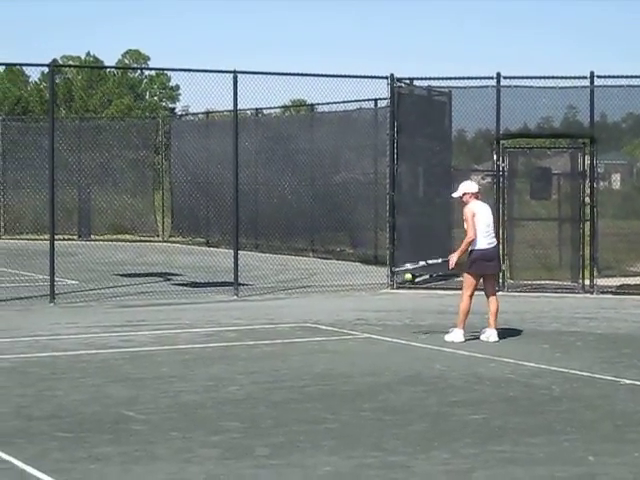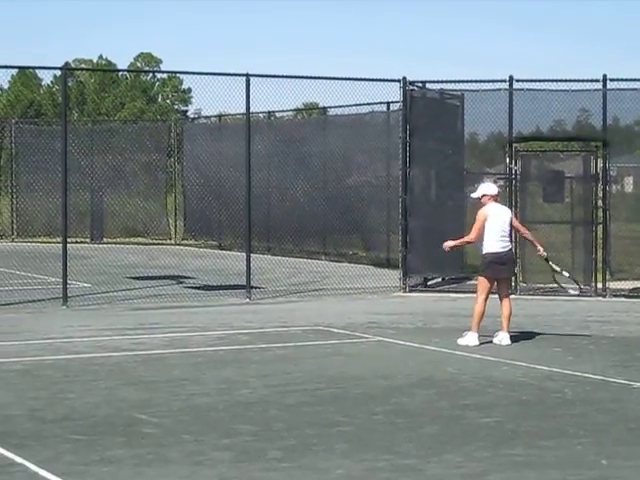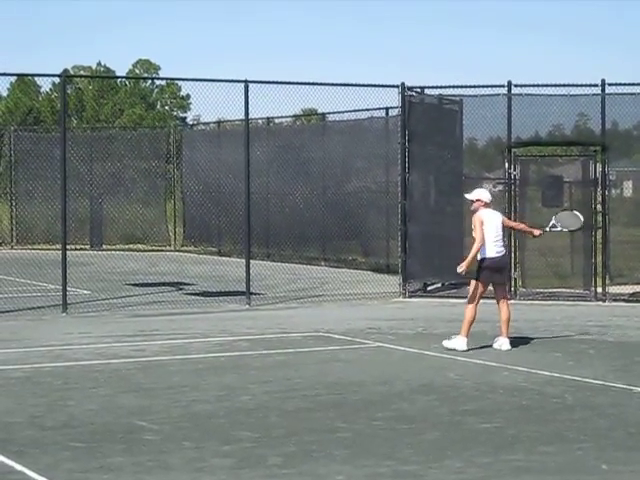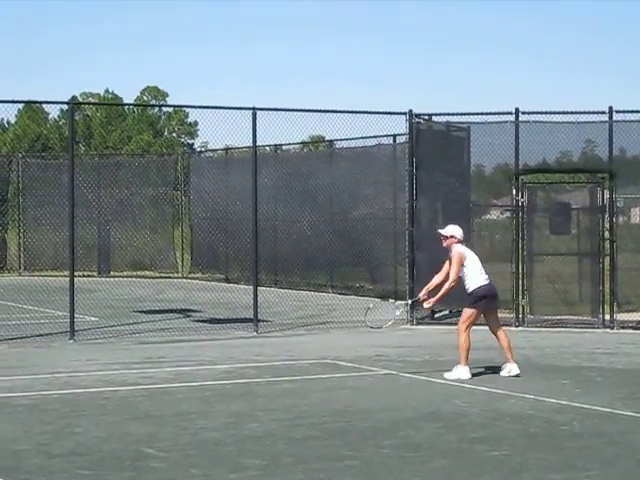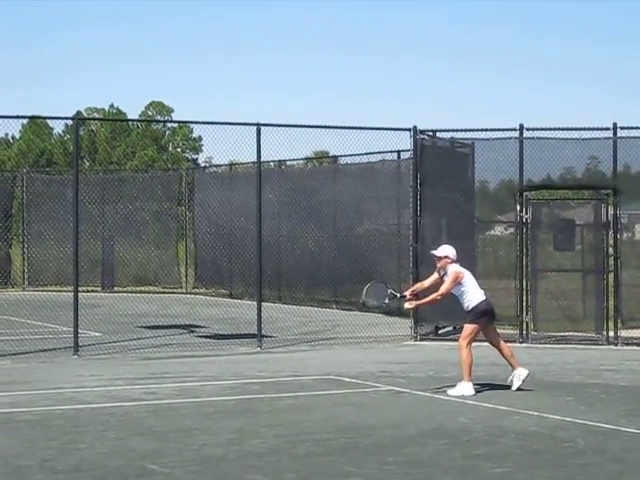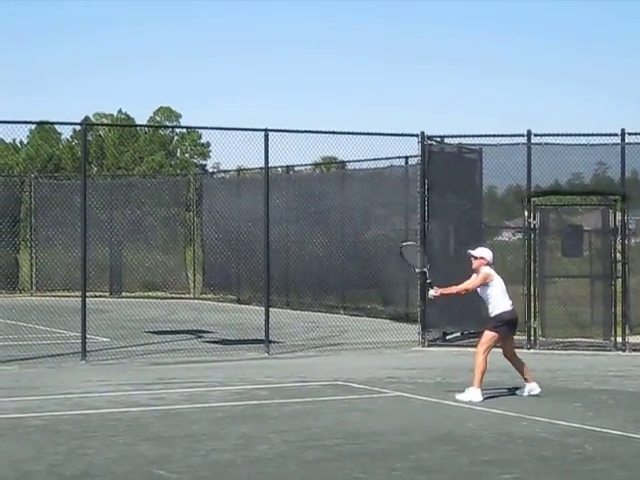
dt=0.5s
person 1, frame 1
left shoulder: (469, 208)
right shoulder: (486, 207)
left elbow: (471, 236)
left wrist: (457, 254)
right wrist: (461, 251)
left hip: (479, 254)
right hip: (493, 251)
left knee: (467, 294)
right knee: (491, 293)
left ankle: (459, 331)
right ankle: (492, 331)
person 1, frame 2
left shoulder: (484, 211)
right shoulder: (506, 211)
left elbow: (472, 238)
right elbow: (523, 230)
left wrist: (453, 243)
right wrist: (537, 245)
left hip: (491, 257)
right hip: (507, 254)
left knee: (481, 297)
right knee: (505, 296)
left ankle: (473, 335)
right ankle: (504, 334)
person 1, frame 3
left shoulder: (478, 216)
right shoulder: (497, 215)
left elbow: (479, 242)
right elbow: (515, 225)
left wrist: (467, 262)
right wrist: (532, 231)
left hip: (487, 262)
right hip: (502, 259)
left knee: (472, 301)
right knee: (502, 300)
left ankle: (461, 339)
right ankle: (504, 339)
person 1, frame 4
left shoulder: (458, 253)
right shoulder: (454, 253)
left elbow: (452, 281)
right elbow: (442, 275)
left wrist: (435, 300)
right wrist: (425, 290)
left hip: (480, 292)
right hip: (487, 290)
left knee: (463, 328)
right knee: (496, 328)
left ankle: (463, 368)
right ankle: (511, 364)
person 1, frame 5
left shoulder: (455, 272)
right shoulder: (442, 271)
left elbow: (439, 295)
right elbow: (425, 283)
left wrist: (416, 303)
right wrist: (411, 290)
left hip: (479, 308)
right hip: (481, 308)
left knee: (464, 344)
right knee: (496, 341)
left ankle: (466, 385)
right ankle: (518, 370)
person 1, frame 6
left shoulder: (486, 273)
right shoulder: (478, 275)
left elbow: (465, 289)
right elbow: (462, 289)
left wrist: (441, 291)
right wrist: (440, 291)
left hip: (502, 317)
right hip: (506, 317)
left knee: (481, 351)
right knee: (509, 353)
left ankle: (475, 391)
right ankle: (531, 384)
